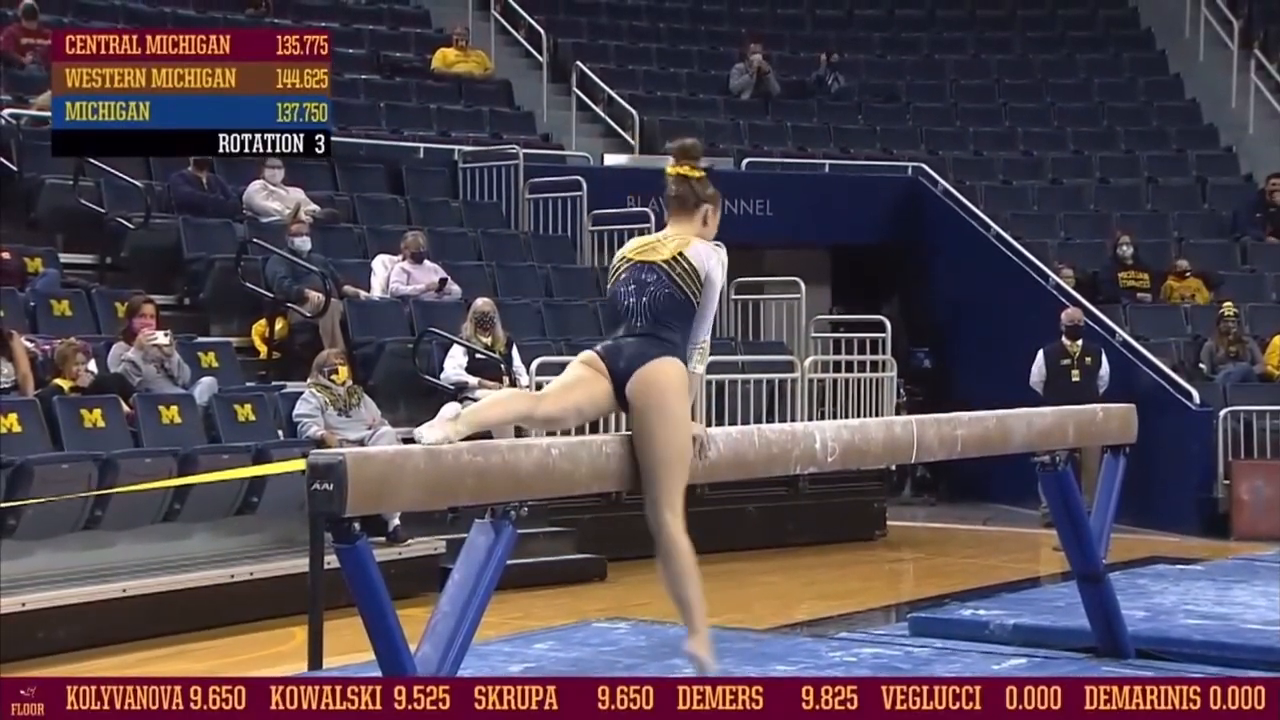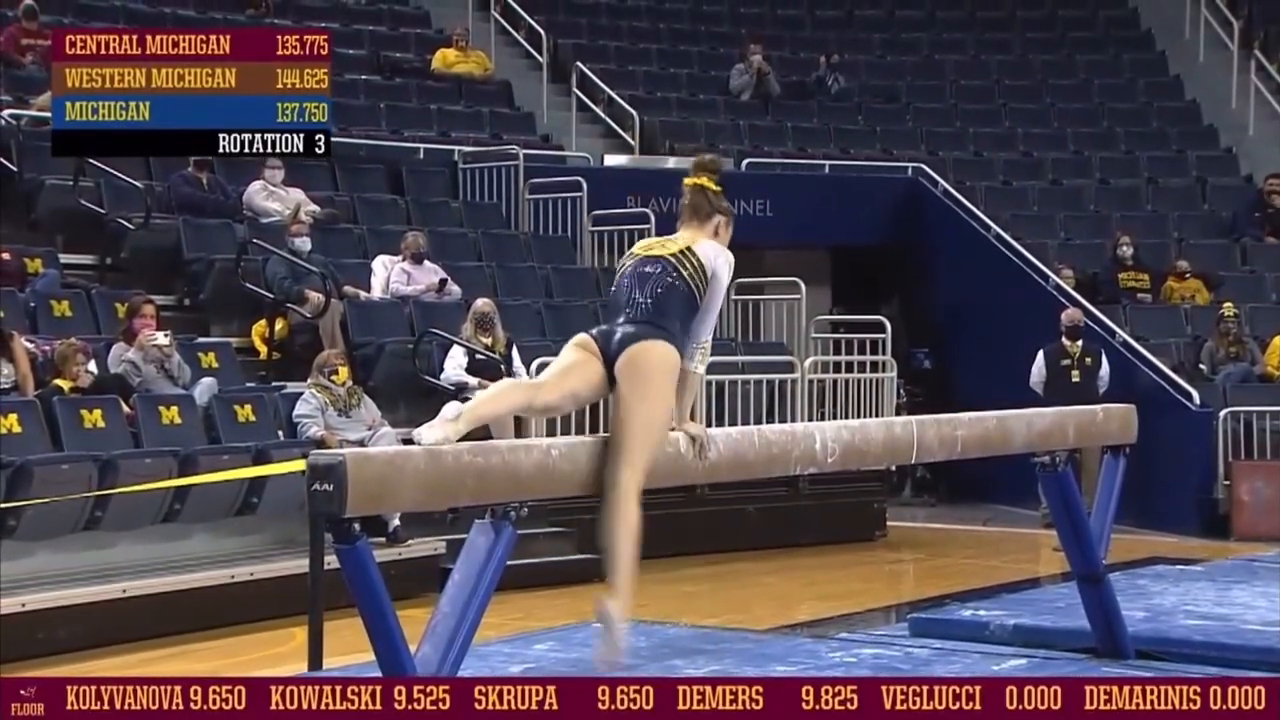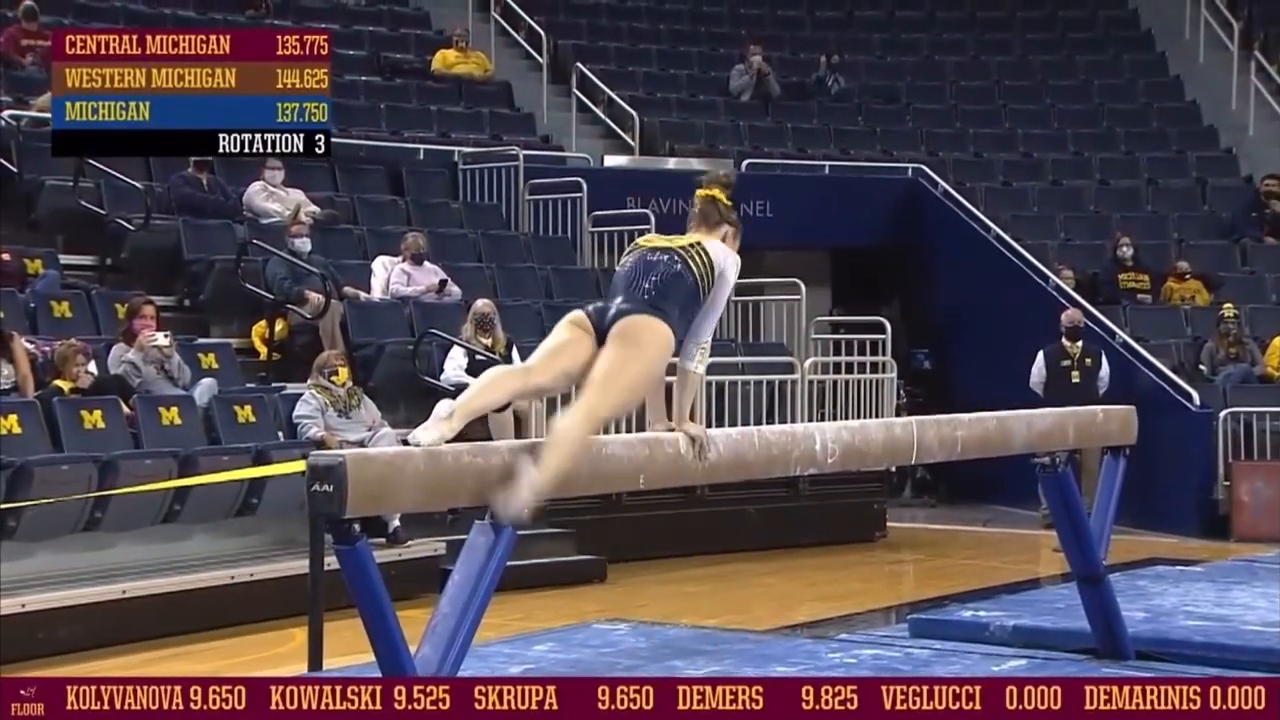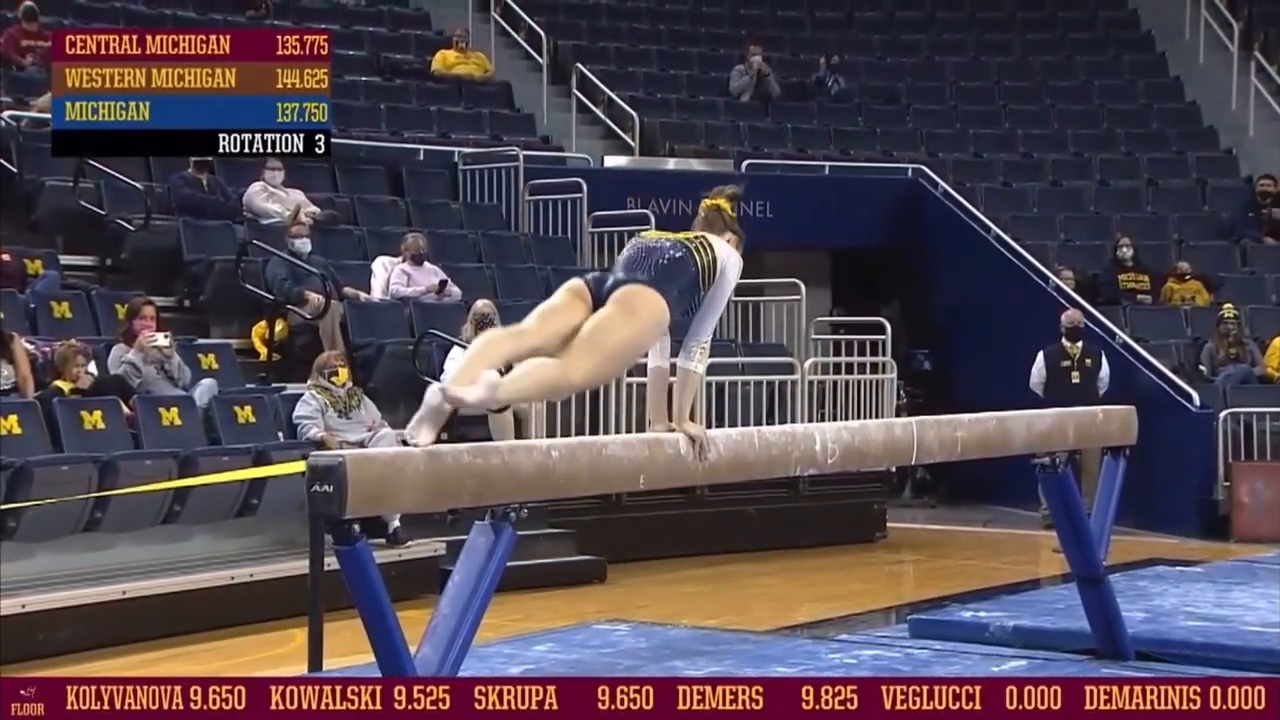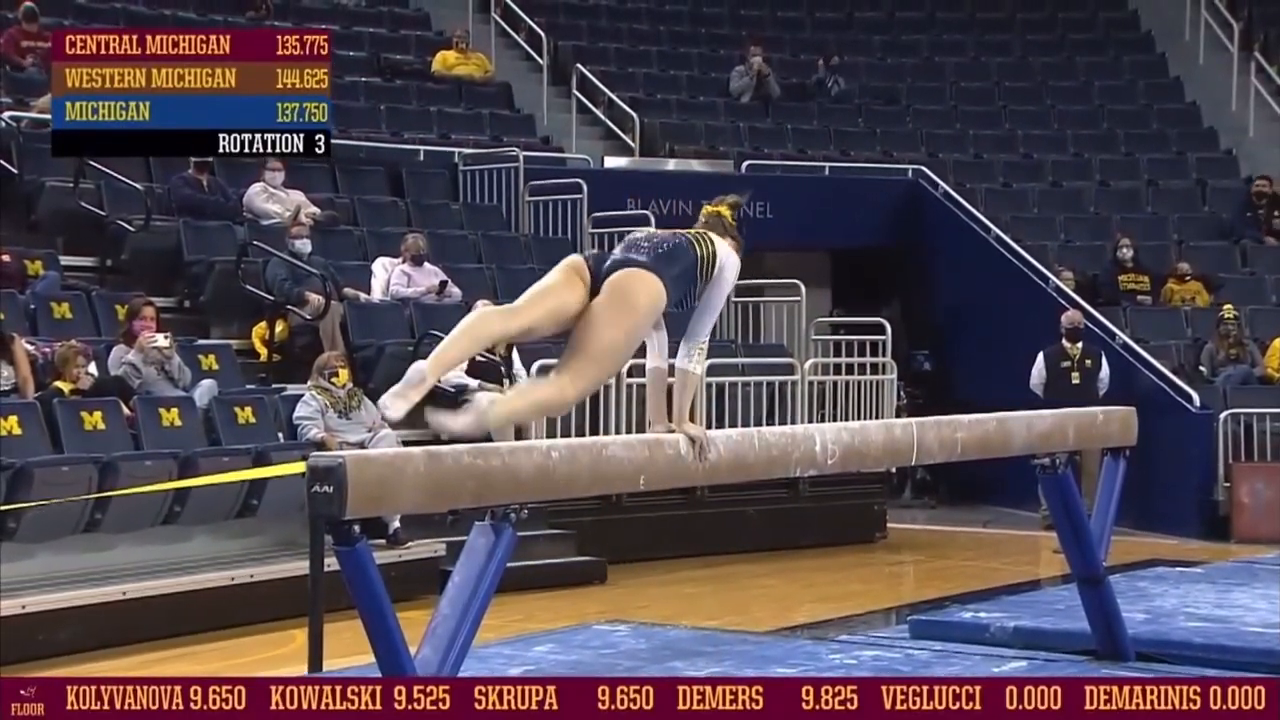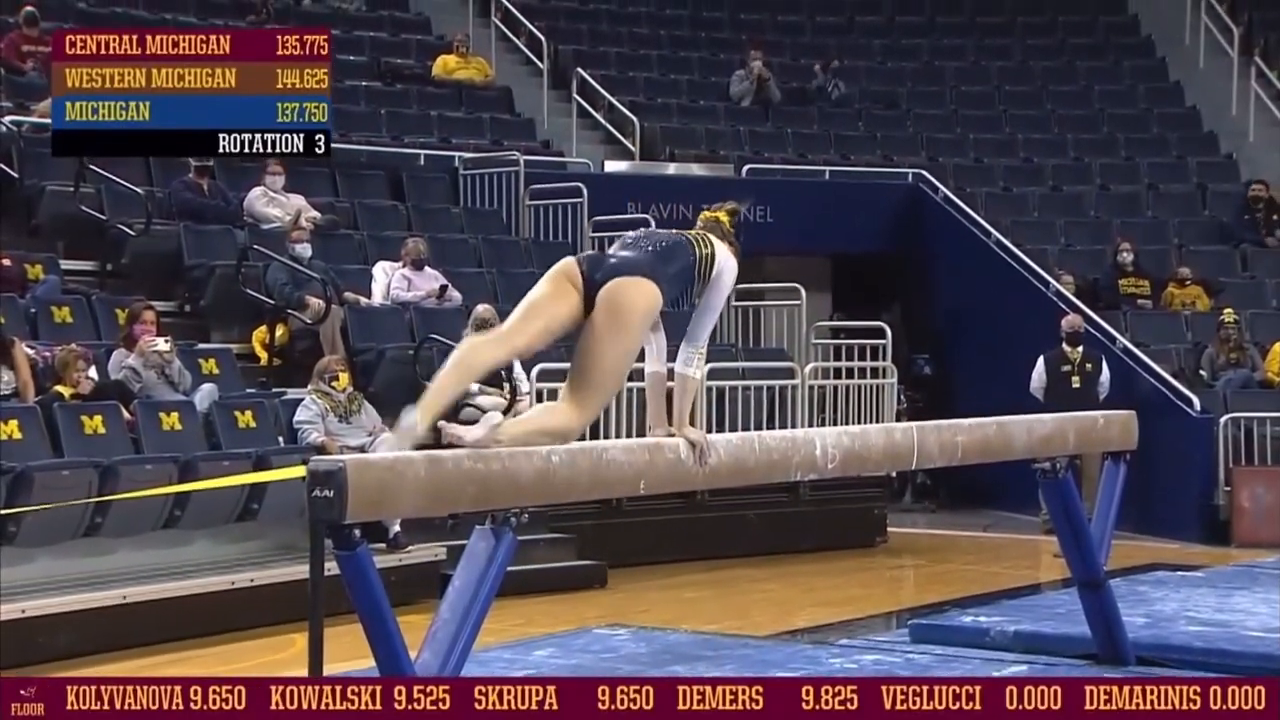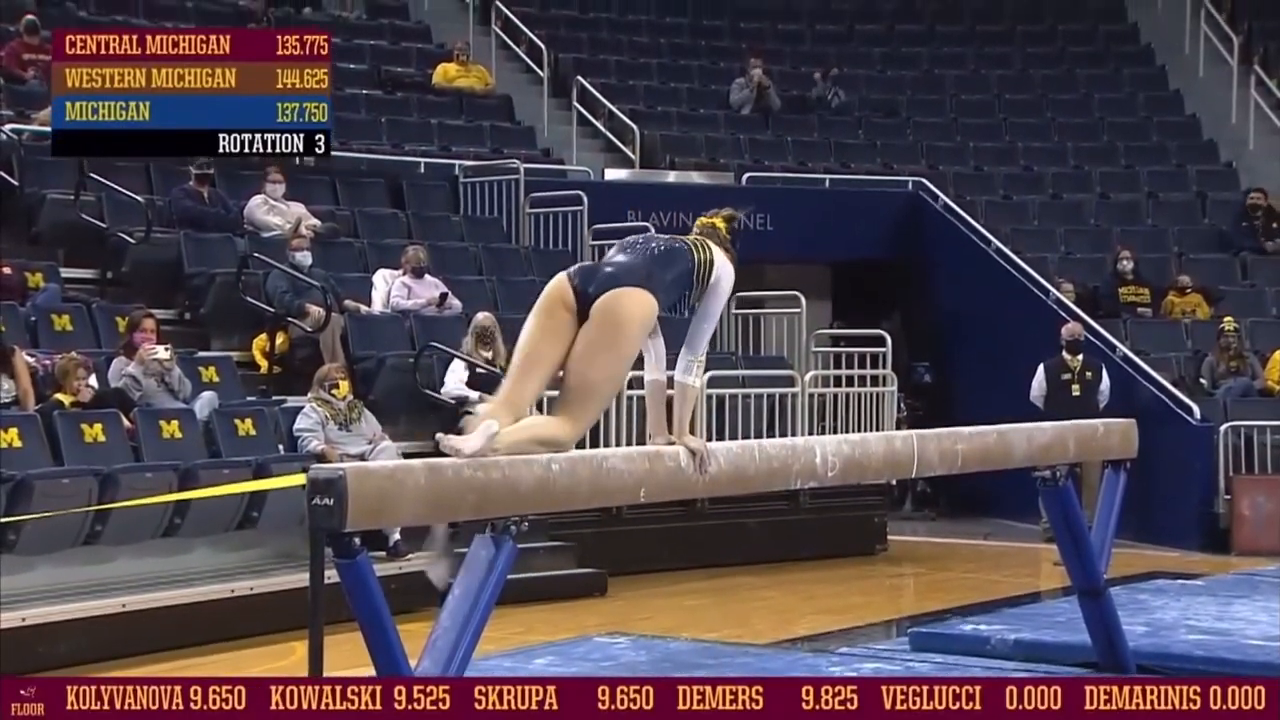
dt=0.1s
person 1, frame 1
left shoulder: (627, 250)
right shoulder: (710, 256)
right elbow: (697, 342)
left wrist: (676, 419)
right wrist: (682, 418)
left hip: (605, 359)
right hip: (656, 370)
right knee: (666, 516)
left ankle: (458, 421)
right ankle: (699, 635)
person 1, frame 2
left shoulder: (639, 250)
right shoulder: (718, 256)
right elbow: (700, 342)
left wrist: (671, 414)
right wrist: (684, 417)
left hip: (598, 342)
right hip: (650, 356)
right knee: (625, 486)
left ankle: (459, 420)
right ankle: (617, 602)
person 1, frame 3
left shoulder: (644, 243)
right shoulder: (724, 257)
right elbow: (698, 347)
left wrist: (659, 419)
right wrist: (682, 418)
left hip: (594, 318)
right hip: (644, 329)
left knee: (525, 378)
right knee: (588, 412)
left ankle: (450, 418)
right ankle: (537, 477)
person 1, frame 4
left shoulder: (649, 240)
right shoulder: (728, 257)
left elbow: (658, 348)
right elbow: (697, 344)
left wrist: (659, 419)
right wrist: (681, 419)
left hip: (590, 286)
right hip: (639, 302)
left knee: (516, 337)
right knee: (569, 371)
left ankle: (448, 392)
right ankle: (484, 393)
person 1, frame 5
left shoulder: (654, 238)
right shoulder: (727, 256)
left elbow: (656, 340)
right elbow: (695, 345)
left wrist: (659, 419)
right wrist: (681, 419)
left hip: (587, 269)
right hip: (636, 286)
left knee: (506, 319)
right knee: (568, 385)
left ankle: (426, 376)
right ankle: (480, 417)
person 1, frame 6
left shoulder: (652, 241)
right shoulder: (724, 260)
left elbow: (654, 344)
right elbow: (694, 348)
left wrist: (658, 424)
right wrist: (681, 424)
left hip: (580, 270)
right hip: (629, 293)
right knee: (570, 417)
left ankle: (422, 417)
right ankle: (493, 434)
person 1, frame 7
left shoulder: (651, 247)
right shoulder: (721, 266)
left elbow: (653, 350)
right elbow: (693, 355)
left wrist: (660, 432)
right wrist: (682, 432)
left hip: (570, 284)
right hip: (623, 301)
left knee: (511, 401)
right knee: (566, 426)
right ankle: (490, 443)
person 2, frame 1
left shoulder: (1096, 352)
right shoulder: (1047, 353)
left elbow: (1103, 381)
right elbow: (1036, 382)
left wrist: (1090, 398)
right wrist: (1053, 399)
left knee: (1090, 466)
left ankle: (1089, 509)
right ankle: (1049, 510)
person 2, frame 2
left shoulder: (1096, 353)
right shoulder: (1047, 353)
left elbow: (1103, 381)
right elbow: (1036, 382)
left wrist: (1090, 398)
right wrist: (1053, 399)
left knee: (1090, 467)
left ankle: (1089, 510)
right ankle: (1049, 510)
person 2, frame 3
left shoulder: (1096, 354)
right shoulder: (1047, 354)
left elbow: (1103, 382)
right elbow: (1036, 383)
left wrist: (1090, 399)
right wrist: (1053, 399)
left knee: (1090, 467)
left ankle: (1089, 510)
right ankle: (1049, 511)
person 2, frame 4
left shoulder: (1096, 354)
right shoulder: (1047, 355)
left elbow: (1103, 382)
right elbow: (1036, 384)
left wrist: (1089, 400)
right wrist: (1054, 400)
left knee: (1090, 468)
left ankle: (1089, 511)
right ankle: (1049, 511)
person 2, frame 5
left shoulder: (1096, 355)
right shoulder: (1047, 355)
left elbow: (1103, 383)
right elbow: (1036, 385)
left wrist: (1088, 400)
right wrist: (1055, 401)
left knee: (1090, 469)
right ankle: (1049, 512)
person 2, frame 6
left shoulder: (1097, 359)
right shoulder: (1047, 360)
left elbow: (1104, 387)
right elbow: (1036, 388)
left wrist: (1087, 404)
right wrist: (1057, 405)
left knee: (1091, 473)
left ankle: (1089, 516)
right ankle: (1050, 516)
person 2, frame 7
left shoulder: (1097, 367)
right shoulder: (1047, 368)
left elbow: (1104, 395)
right elbow: (1036, 397)
left wrist: (1086, 412)
right wrist: (1054, 413)
left knee: (1091, 481)
left ankle: (1090, 524)
right ankle: (1050, 525)
person 3, frame 1
left shoulder: (358, 393)
right shoulder: (313, 397)
left elbow: (380, 419)
right elbow: (306, 426)
left wrist: (380, 424)
right wrist: (324, 436)
left hip: (371, 441)
right hip: (341, 446)
left knee: (387, 434)
person 3, frame 2
left shoulder: (358, 394)
right shoulder: (313, 397)
left elbow: (380, 419)
right elbow: (306, 427)
left wrist: (380, 425)
right wrist: (324, 436)
left hip: (371, 442)
right hip: (341, 447)
left knee: (387, 435)
person 3, frame 3
left shoulder: (358, 395)
right shoulder: (312, 398)
left elbow: (380, 421)
right elbow: (306, 428)
left wrist: (380, 425)
right wrist: (324, 437)
left hip: (371, 442)
right hip: (341, 447)
left knee: (387, 436)
person 3, frame 4
left shoulder: (358, 395)
right shoulder: (312, 399)
left elbow: (379, 420)
right elbow: (306, 428)
left wrist: (380, 426)
right wrist: (324, 437)
left hip: (371, 443)
right hip: (341, 448)
left knee: (388, 436)
person 3, frame 5
left shoulder: (358, 396)
right shoulder: (313, 399)
left elbow: (379, 421)
right elbow: (306, 429)
left wrist: (380, 427)
right wrist: (324, 438)
left hip: (371, 443)
right hip: (342, 449)
left knee: (388, 437)
person 3, frame 6
left shoulder: (358, 400)
right shoulder: (313, 403)
left elbow: (380, 425)
right elbow: (306, 433)
left wrist: (381, 432)
right wrist: (324, 442)
left hip: (372, 448)
right hip: (342, 453)
left knee: (388, 441)
person 3, frame 7
left shoulder: (358, 408)
right shoulder: (313, 411)
left elbow: (379, 434)
right elbow: (307, 441)
left wrist: (380, 439)
right wrist: (324, 450)
left hip: (371, 456)
right hip: (342, 461)
left knee: (388, 449)
